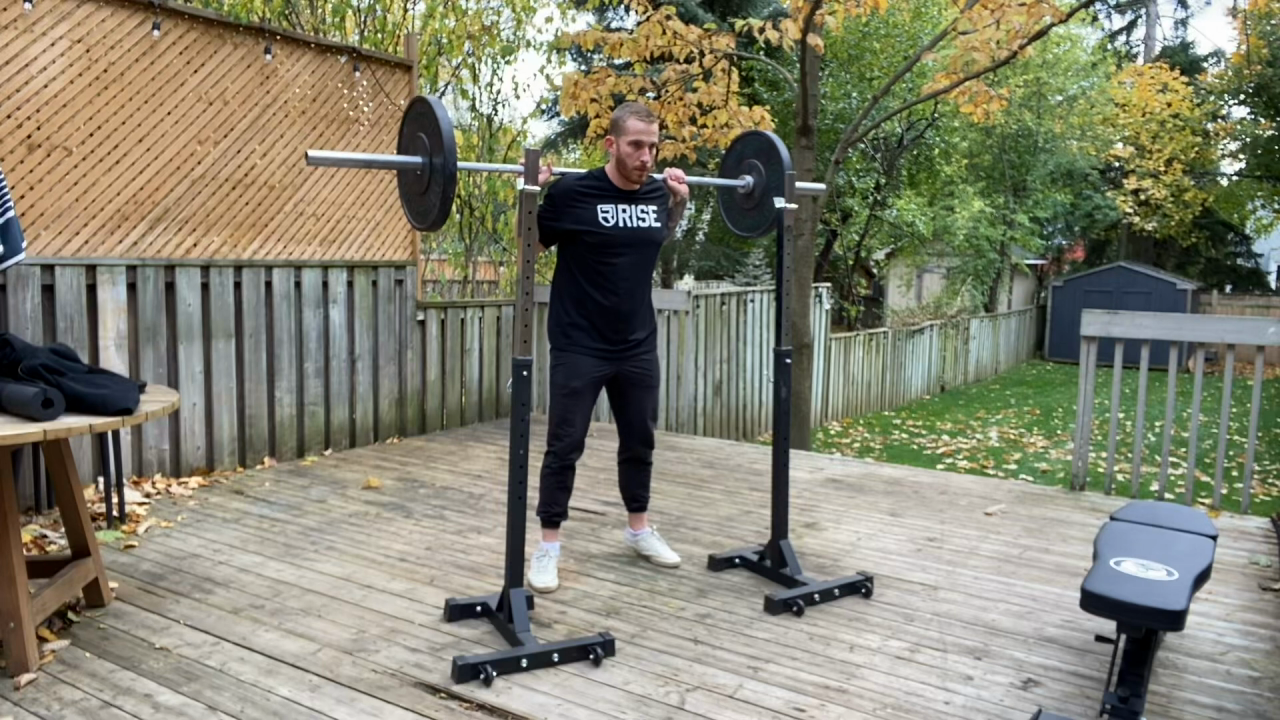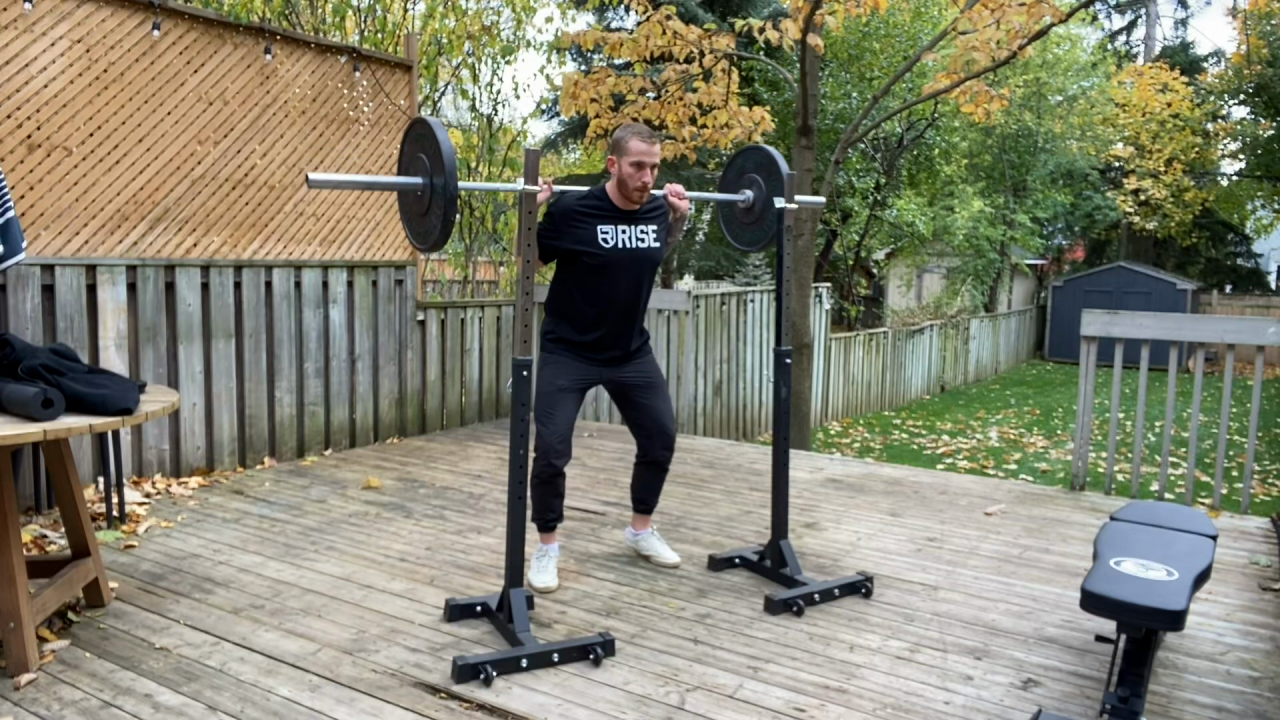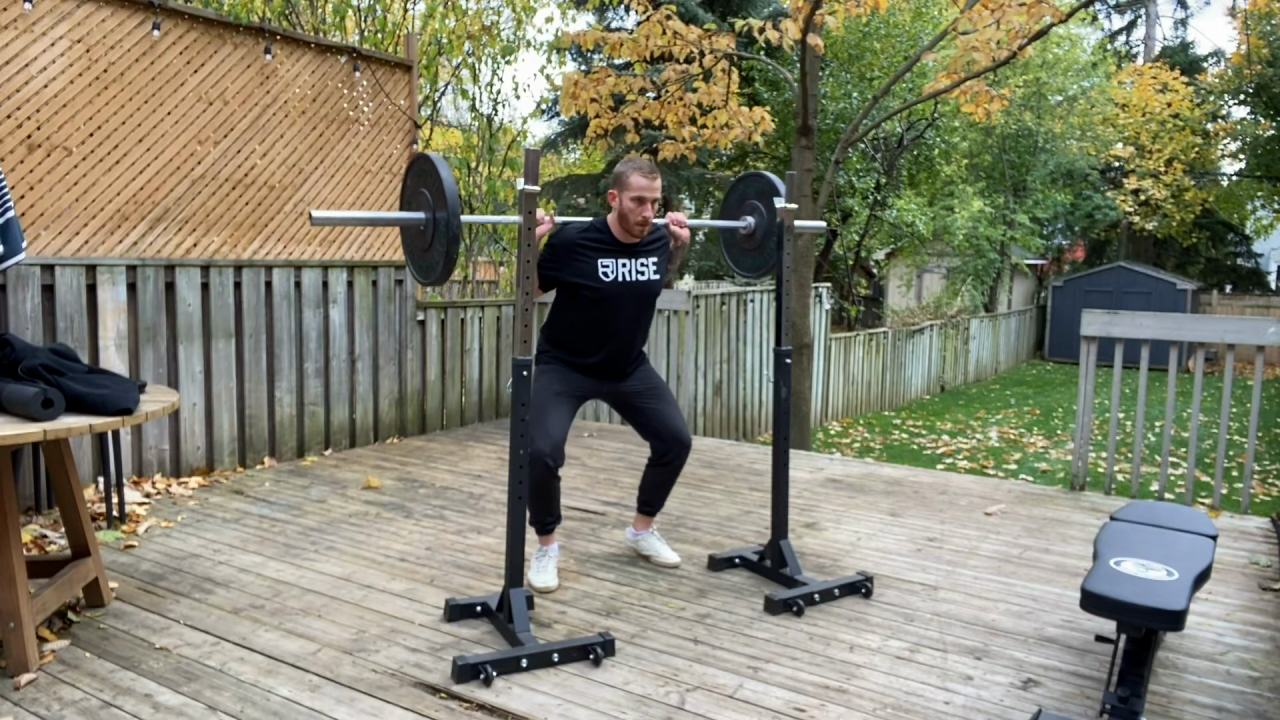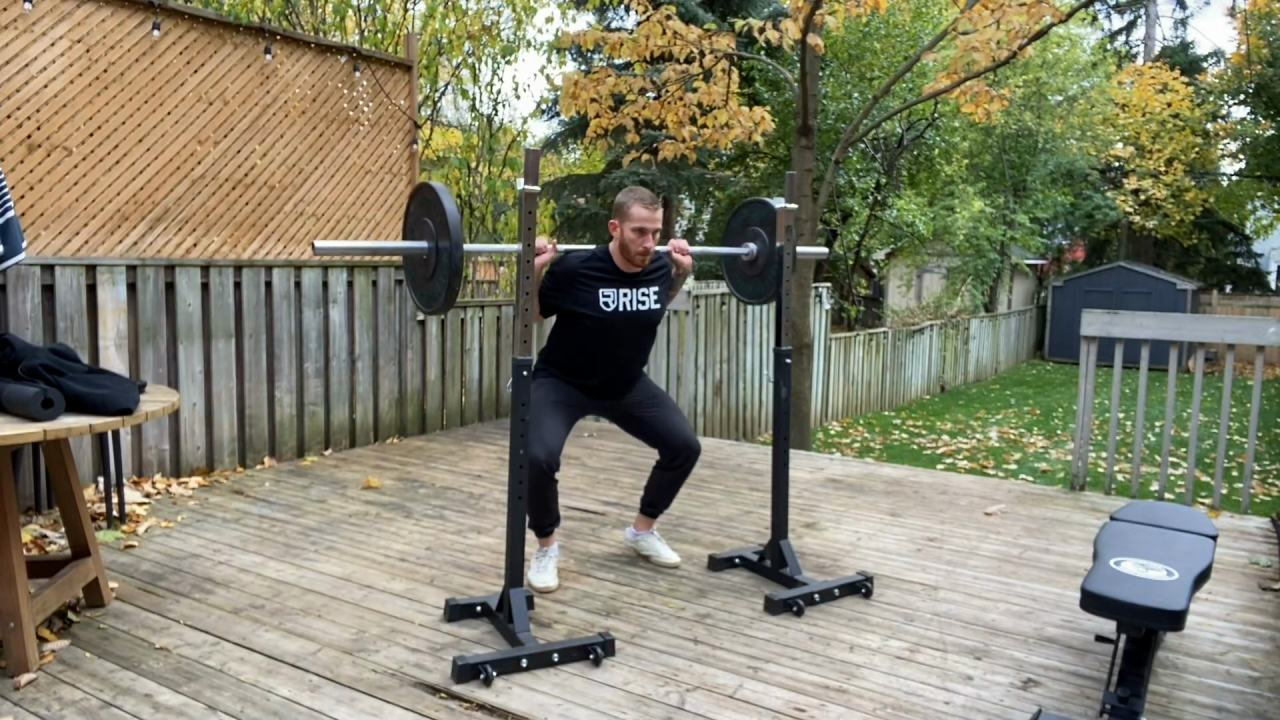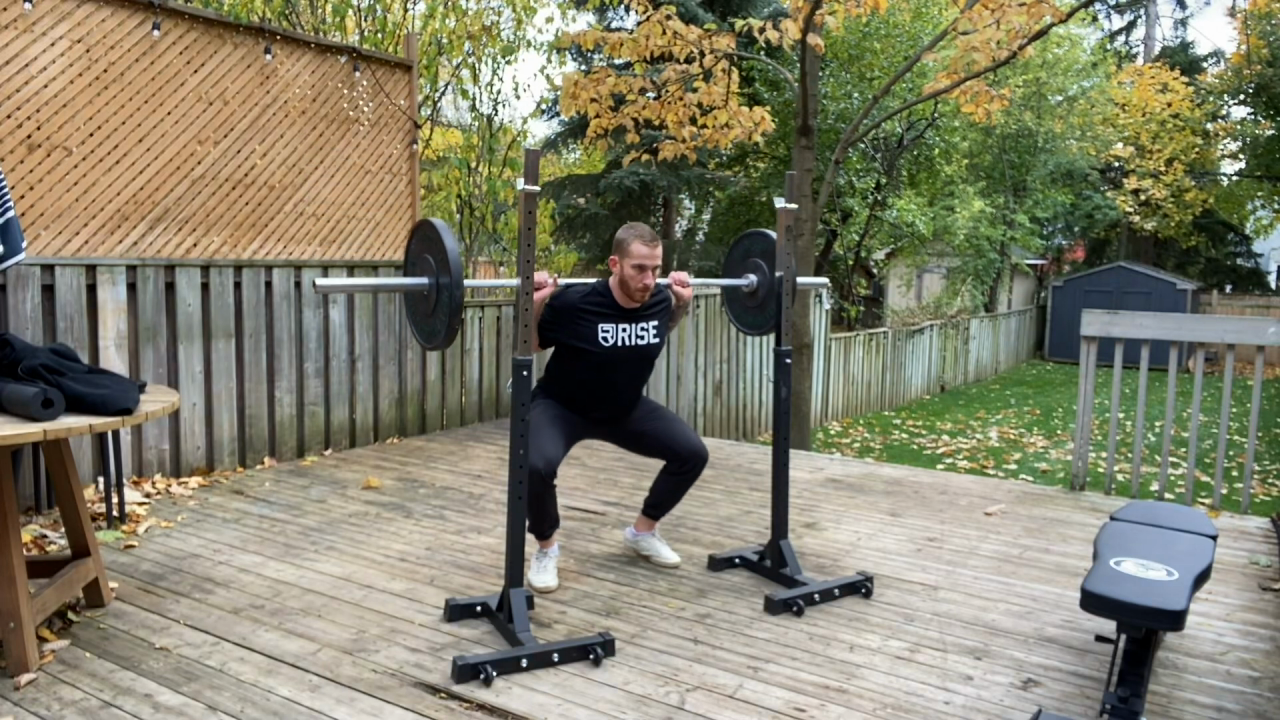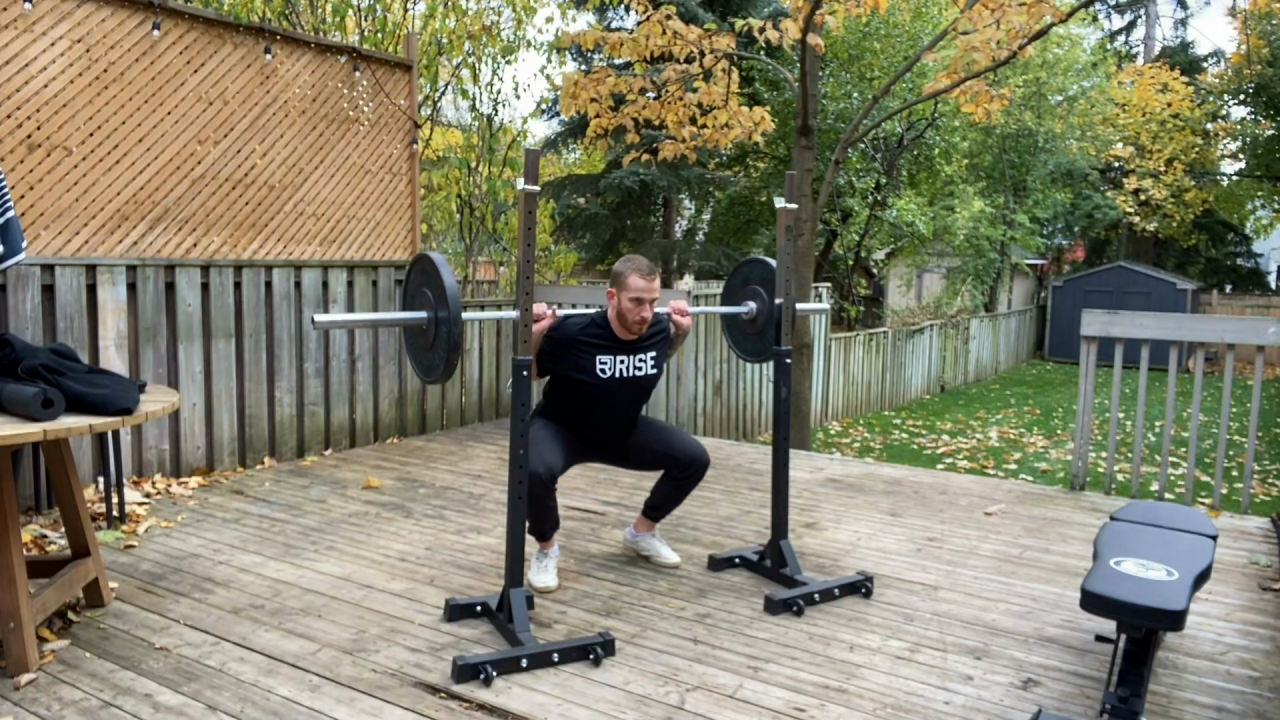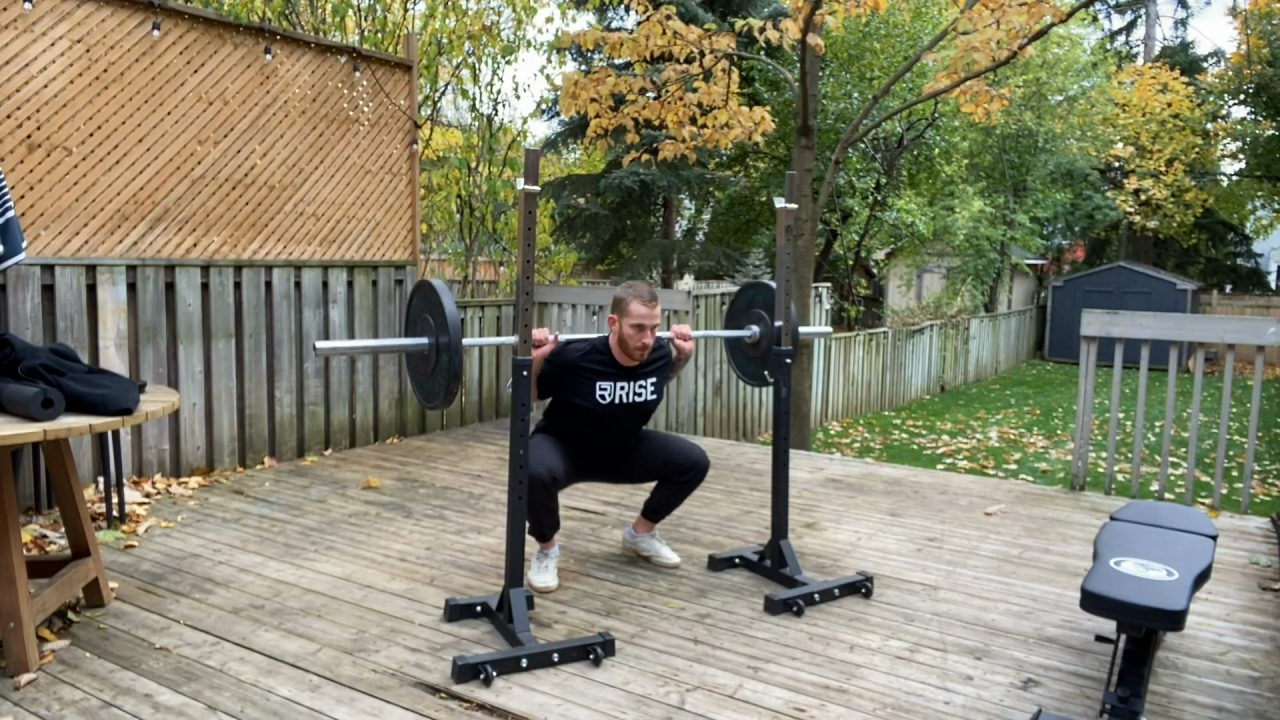
dt=0.5s
person 1, frame 1
left shoulder: (657, 194)
right shoulder: (572, 193)
right elbow: (528, 246)
left wrist: (679, 202)
left hip: (638, 344)
right hip: (580, 345)
left knee: (639, 442)
right knee: (565, 446)
left ankle: (639, 529)
right ankle: (547, 546)
person 1, frame 2
left shoulder: (657, 211)
right shoulder: (572, 210)
left wrist: (678, 217)
left hip: (631, 350)
right hip: (569, 351)
left knee: (660, 437)
right knee: (552, 449)
left ankle: (640, 530)
right ankle: (546, 547)
person 1, frame 3
left shoulder: (658, 240)
right shoulder: (573, 242)
left wrist: (680, 244)
right wrist: (530, 242)
left hip: (628, 366)
right hip: (565, 365)
left knee: (676, 440)
right knee: (544, 451)
left ankle: (642, 530)
right ankle: (546, 547)
person 1, frame 4
left shoulder: (659, 268)
right shoulder: (575, 270)
right elbow: (528, 314)
left wrist: (682, 271)
right wrist: (534, 270)
left hip: (627, 383)
right hip: (563, 382)
left knee: (684, 446)
right knee: (539, 457)
left ankle: (642, 531)
right ankle: (546, 548)
person 1, frame 5
left shoulder: (658, 301)
right shoulder: (574, 303)
right elbow: (528, 345)
left wrist: (683, 302)
right wrist: (535, 303)
left hip: (626, 407)
right hip: (562, 406)
left knee: (692, 452)
right knee: (537, 465)
left ankle: (642, 531)
right ankle: (546, 548)
person 1, frame 6
left shoulder: (657, 329)
right shoulder: (573, 334)
left wrist: (682, 330)
right wrist: (534, 335)
left hip: (624, 430)
right hip: (561, 429)
left knee: (693, 458)
right knee: (537, 470)
left ankle: (641, 532)
right ankle: (546, 549)
person 1, frame 7
left shoulder: (659, 353)
right shoulder: (574, 359)
left wrist: (684, 353)
right wrist: (535, 359)
left hip: (623, 449)
right hip: (563, 446)
left knee: (693, 461)
right knee: (537, 471)
left ankle: (640, 533)
right ankle: (546, 550)
